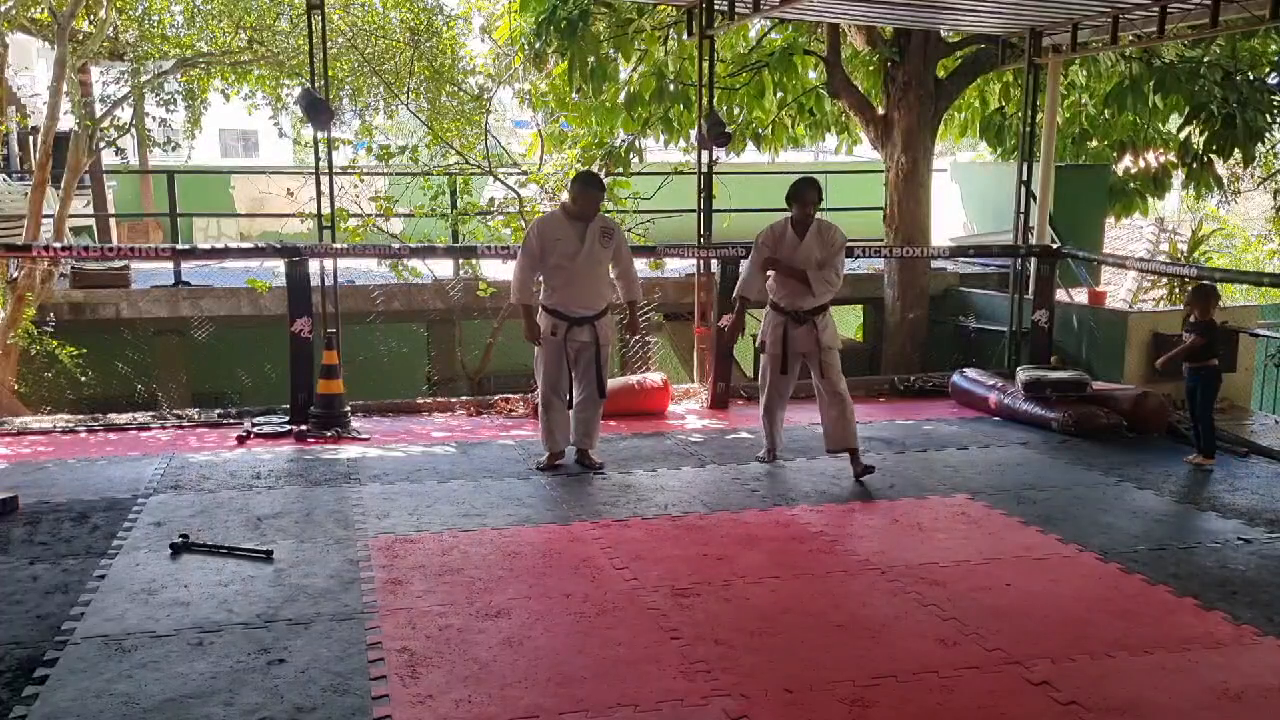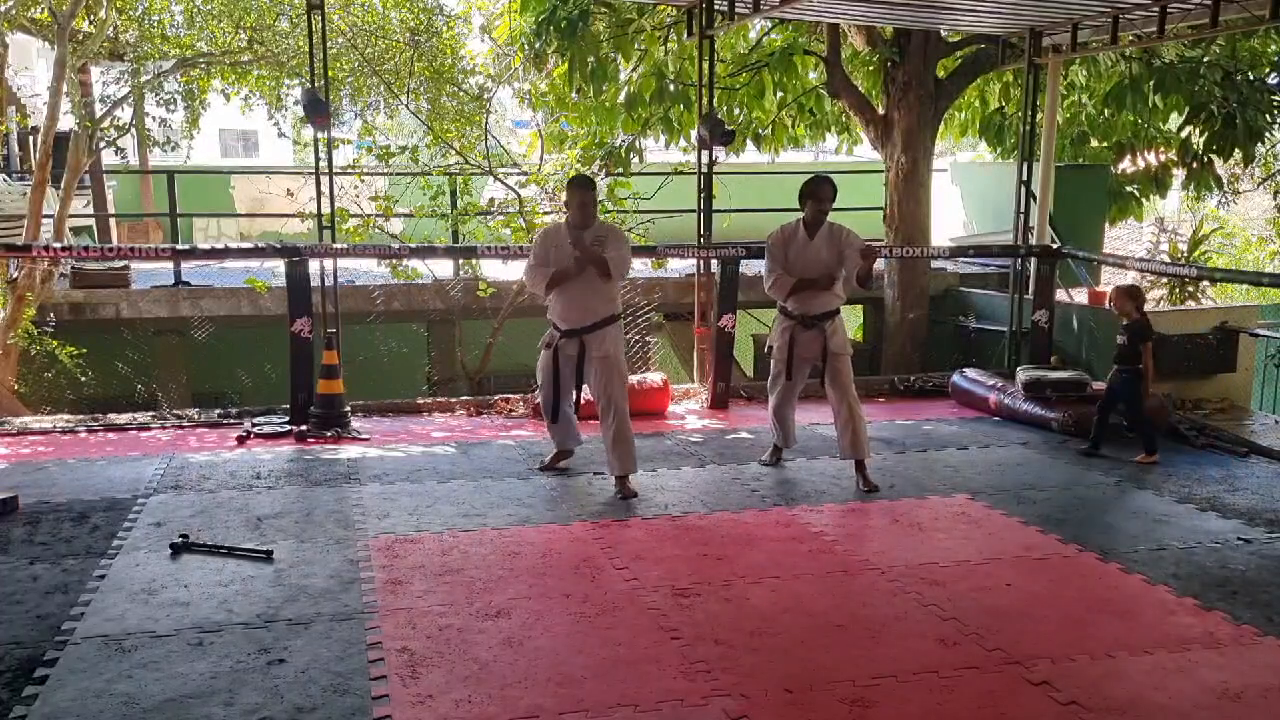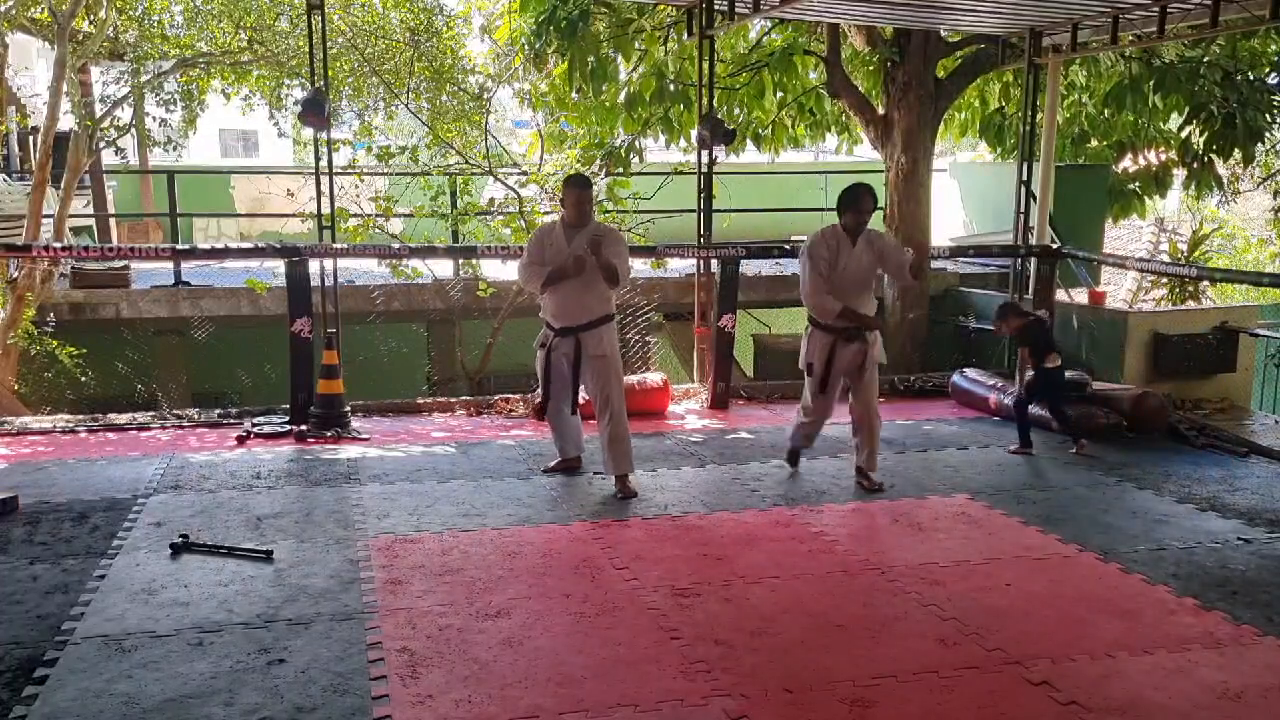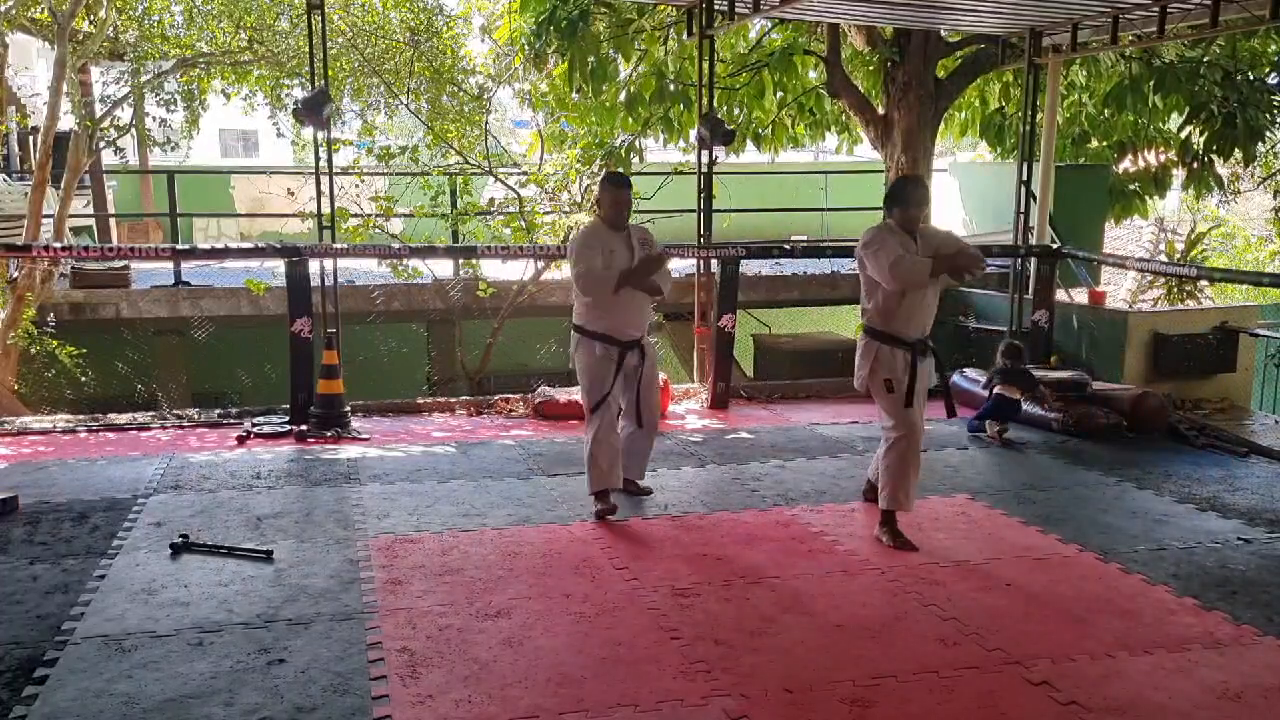
dt=1s
person 1, frame 1
left shoulder: (832, 234)
right shoulder: (770, 235)
left elbow: (830, 280)
right elbow: (752, 274)
left wrist: (787, 269)
right wrist: (738, 313)
left hip: (817, 323)
right hip: (781, 322)
left knee: (835, 391)
right knee: (773, 394)
left ankle: (854, 459)
right ankle: (771, 445)
person 1, frame 2
left shoulder: (843, 236)
right shoulder: (781, 237)
left elbow: (861, 280)
right elbow: (774, 284)
left wrist: (867, 264)
right wrist: (814, 283)
left hip: (829, 327)
right hip: (791, 327)
left knee: (845, 396)
right knee: (781, 394)
left ankle: (861, 469)
right ankle: (779, 445)
person 1, frame 3
left shoulder: (876, 241)
right shoulder: (817, 246)
left elbow: (908, 273)
right elbow: (814, 298)
left wrist: (918, 261)
right wrist: (857, 317)
left hip: (861, 338)
right hip: (826, 338)
left knee: (867, 410)
right knee: (817, 406)
left ankle: (863, 470)
right ankle: (797, 444)
person 1, frame 4
left shoulder: (930, 237)
right shoulder: (876, 239)
left elbow: (974, 259)
right elbow: (899, 272)
left wrist: (951, 264)
right wrist: (945, 263)
left hip: (916, 352)
right hip: (885, 352)
left knee: (906, 429)
right knee: (905, 432)
left ankle: (874, 486)
right ankle: (887, 522)
person 2, frame 1
left shoulder: (610, 229)
right shoulder: (543, 227)
left elbow: (625, 272)
right elbow: (524, 274)
left wrist: (633, 313)
right wrist: (529, 319)
left hip: (596, 324)
right hip: (555, 324)
left knee: (592, 392)
right knee: (553, 390)
left ankle: (584, 448)
right ankle: (555, 449)
person 2, frame 2
left shoulder: (611, 235)
right shoulder: (548, 236)
left elbow: (616, 270)
right elbow: (533, 277)
left wrist: (588, 252)
right wrist: (568, 271)
left hip: (602, 334)
right hip: (560, 334)
left knee: (613, 404)
right knee: (550, 396)
left ankle: (622, 475)
right ankle: (565, 446)
person 2, frame 3
left shoulder: (608, 235)
right shoulder: (543, 235)
left elbow: (618, 278)
right elbow: (527, 275)
left wrist: (600, 258)
right wrist: (565, 270)
left hip: (596, 334)
right hip: (555, 334)
left knee: (610, 403)
right knee: (555, 401)
left ankle: (621, 475)
right ankle: (570, 456)
person 2, frame 4
left shoulder: (642, 238)
right shoulder: (586, 240)
left elbow: (660, 283)
right elbow: (589, 285)
left wrist: (644, 277)
right wrist: (637, 272)
left hip: (634, 345)
right hip: (596, 346)
left knee: (645, 417)
right knee: (602, 418)
left ankle: (628, 475)
right ankle: (602, 495)
